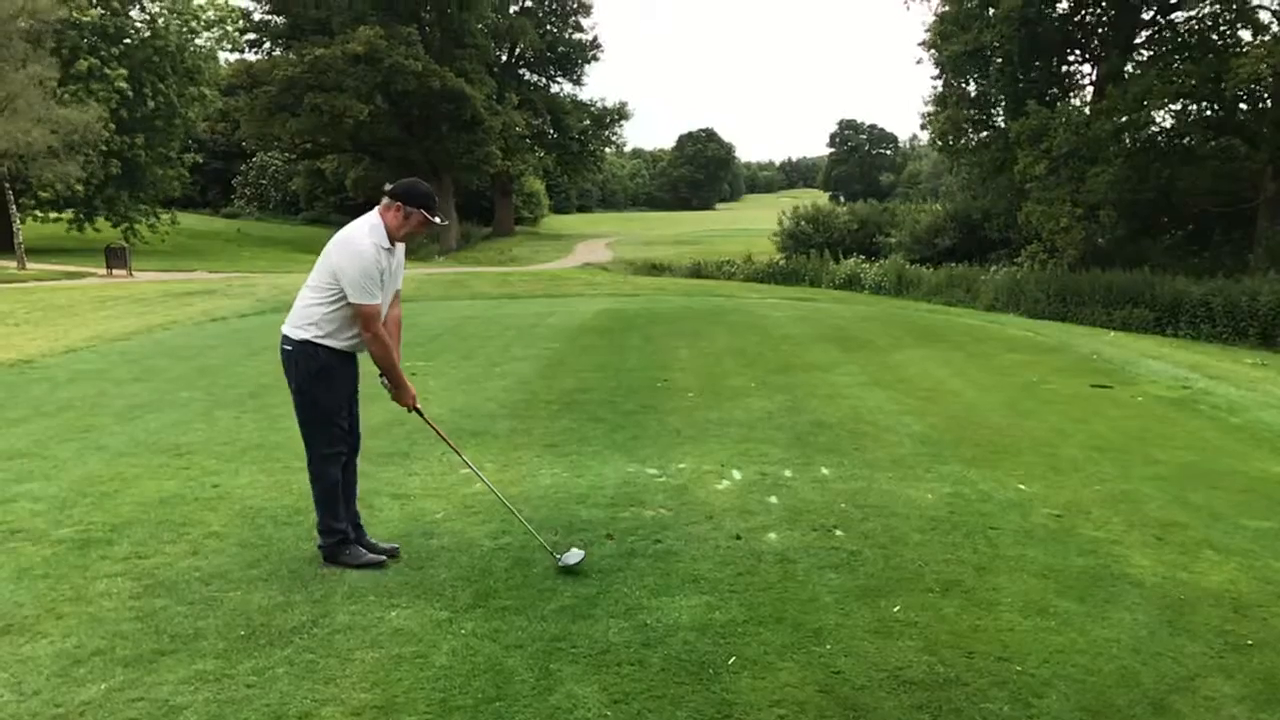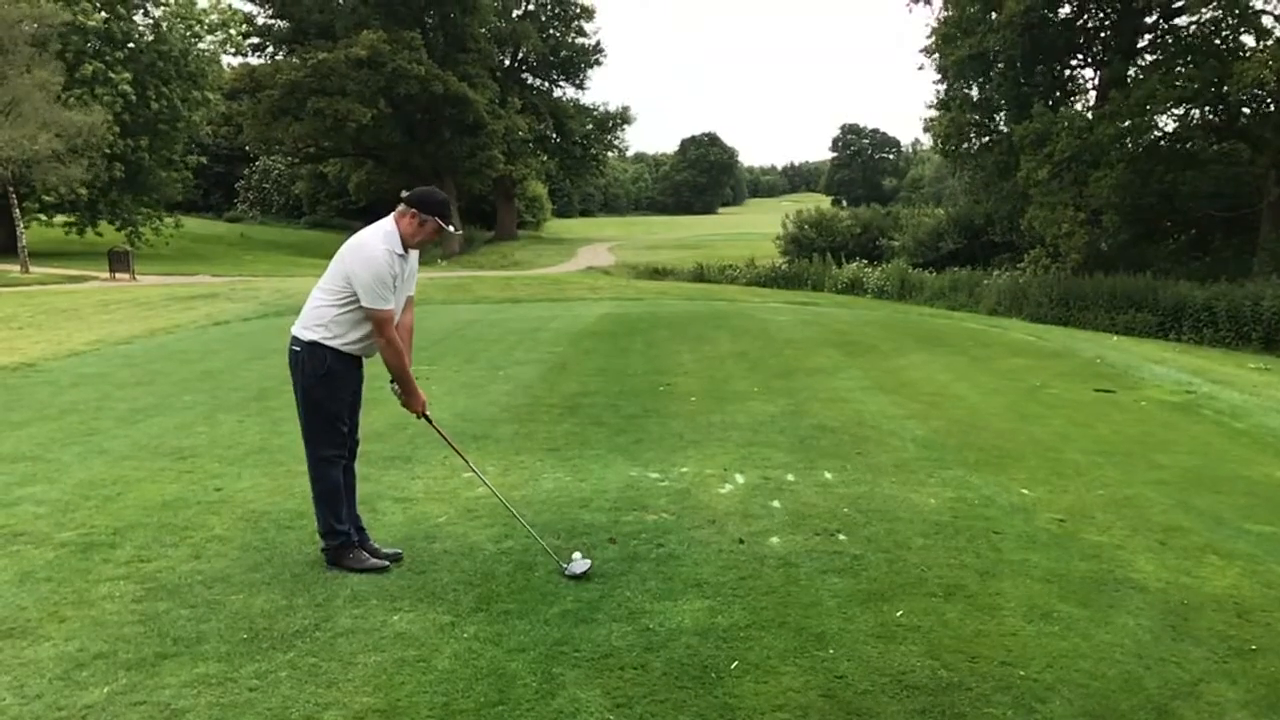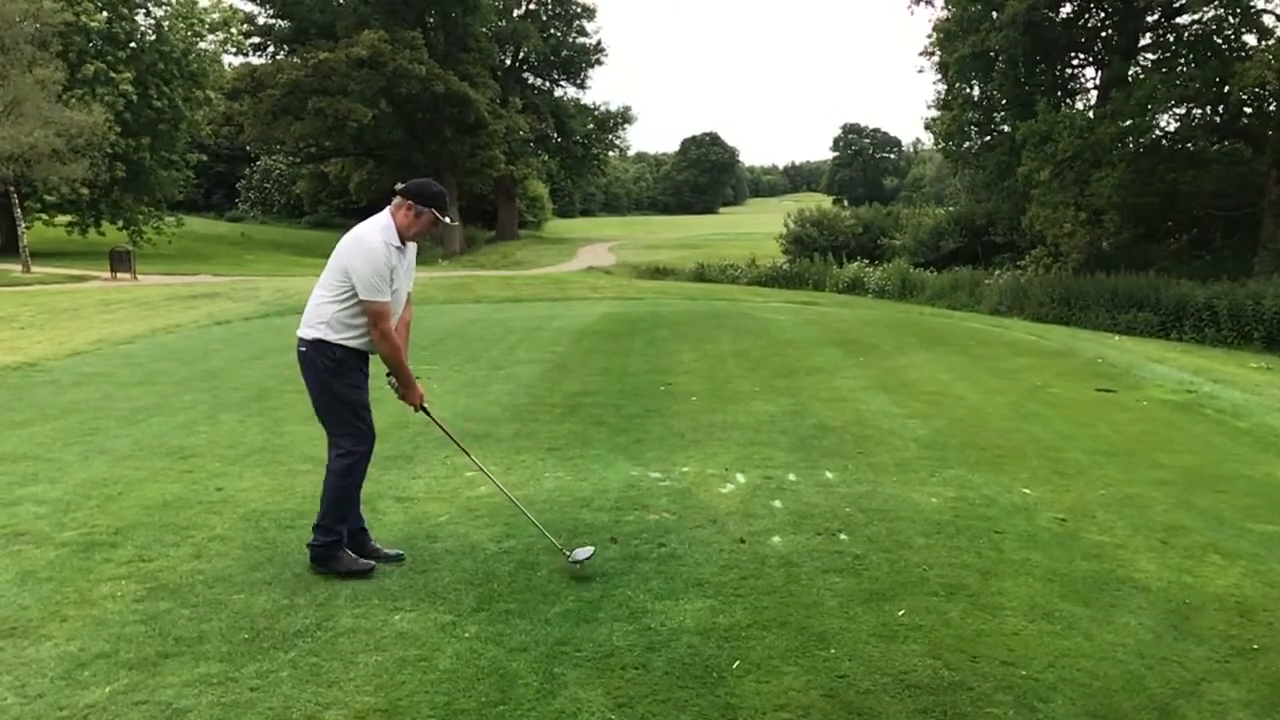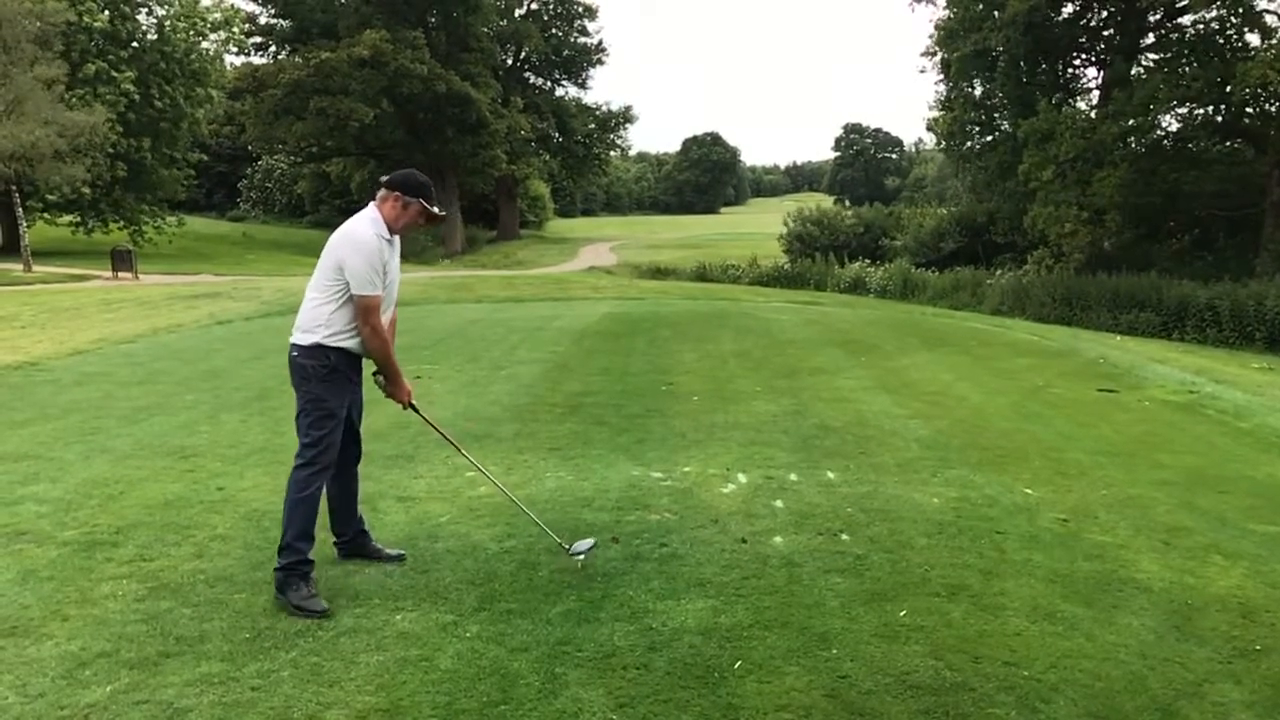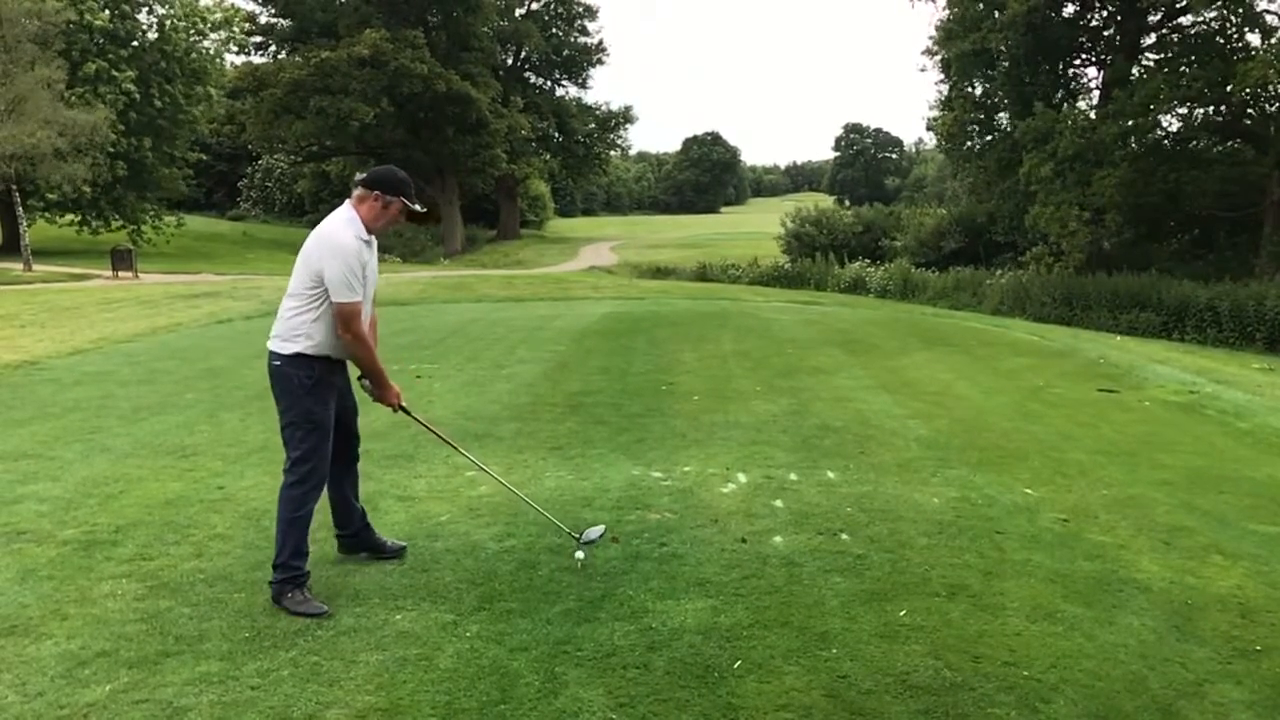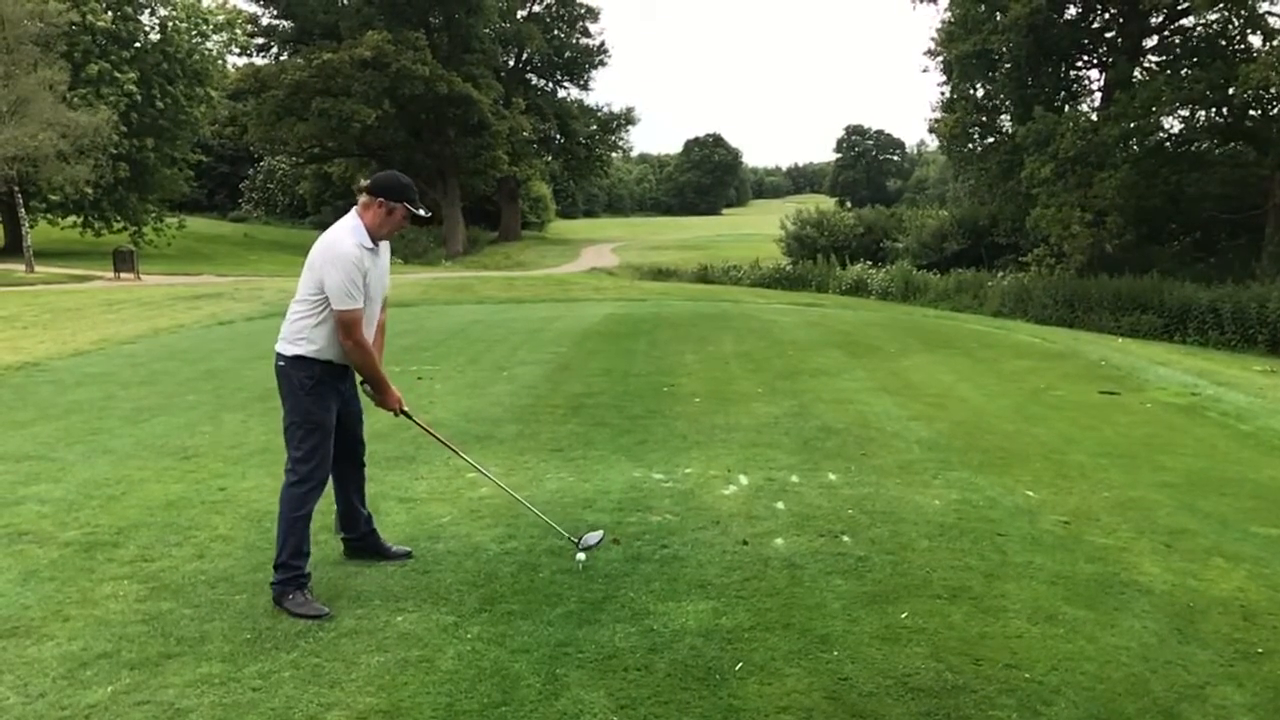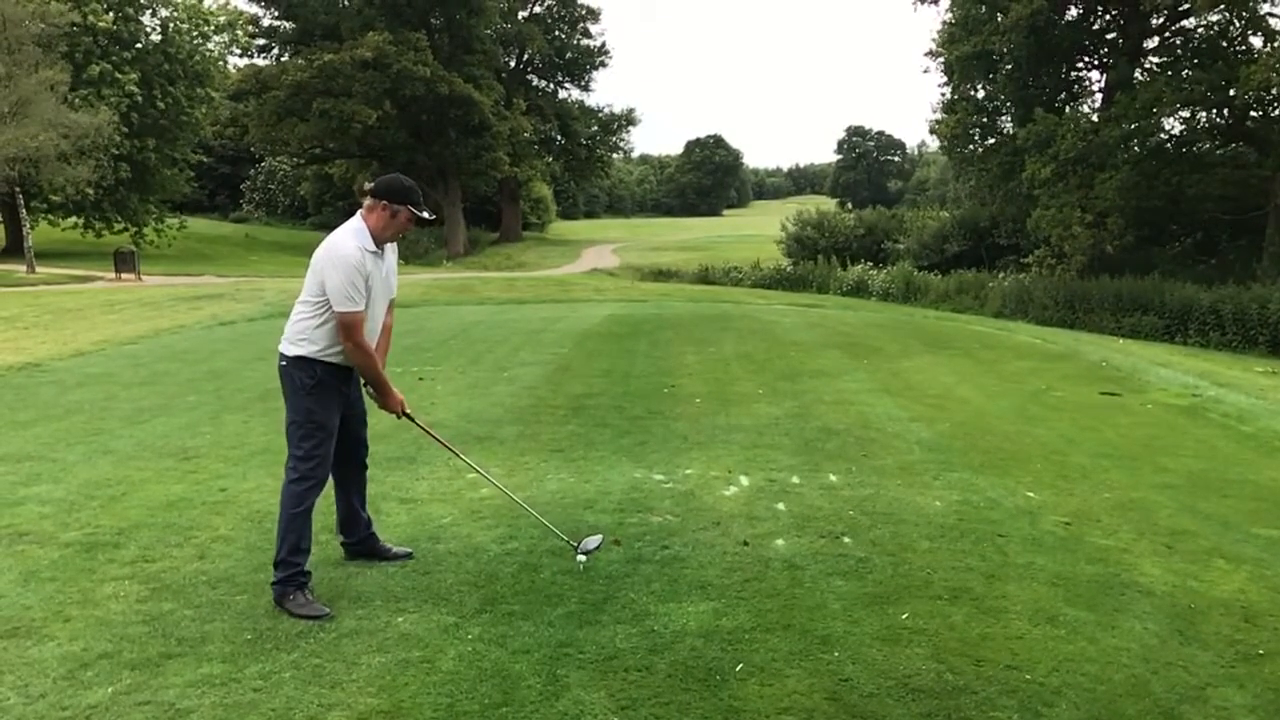
dt=0.4s
person 1, frame 1
left shoulder: (393, 242)
right shoulder: (361, 247)
left elbow: (392, 309)
right elbow: (372, 330)
left wrist: (396, 372)
right wrist: (399, 384)
left hip: (337, 351)
right hip: (312, 350)
left knee: (346, 445)
right knee: (328, 448)
left ankle: (349, 532)
right ankle: (335, 542)
person 1, frame 2
left shoulder: (407, 248)
right shoulder: (375, 253)
left elbow: (404, 315)
right elbow: (385, 335)
left wrist: (406, 379)
right wrist: (410, 389)
left hip: (344, 354)
right hip: (318, 352)
left knee: (344, 450)
right knee: (328, 451)
left ankle: (352, 536)
right ankle: (338, 545)
person 1, frame 3
left shoulder: (405, 243)
right shoulder: (372, 245)
left elbow: (402, 311)
right elbow: (380, 328)
left wrist: (402, 375)
right wrist: (408, 382)
left hip: (348, 351)
right hip: (327, 350)
left knee: (353, 443)
right knee: (354, 443)
left ankle: (352, 537)
right ankle: (327, 546)
person 1, frame 4
left shoulder: (387, 236)
right shoulder: (363, 239)
left elbow: (387, 312)
right elbow: (370, 323)
left wrist: (388, 371)
right wrist: (396, 379)
left hip: (341, 357)
right hip: (321, 357)
left knee: (346, 453)
right knee: (317, 458)
left ankle: (351, 538)
right ankle: (292, 570)
person 1, frame 5
left shoulder: (362, 235)
right shoulder: (342, 242)
left elbow: (366, 313)
right elbow: (350, 331)
left wrist: (374, 373)
right wrist: (382, 383)
left hip: (326, 361)
right hip: (301, 364)
left knee: (344, 451)
right knee: (307, 469)
left ankle: (354, 534)
right ankle: (287, 580)
person 1, frame 6
left shoulder: (378, 243)
right shoulder: (344, 251)
left elbow: (377, 314)
right elbow: (351, 337)
left wrist: (377, 376)
right wrist: (383, 388)
left hip: (337, 366)
right hip: (306, 366)
left knee: (350, 457)
right knee: (308, 470)
left ankle: (359, 537)
right ankle: (289, 582)
person 1, frame 7
left shoulder: (386, 247)
right shoulder: (346, 253)
left elbow: (385, 314)
right elbow: (353, 339)
left wrist: (378, 375)
right wrist: (385, 390)
left hip: (343, 367)
right hip: (310, 366)
left knee: (352, 458)
right knee: (308, 470)
left ankle: (359, 539)
right ankle: (289, 582)
